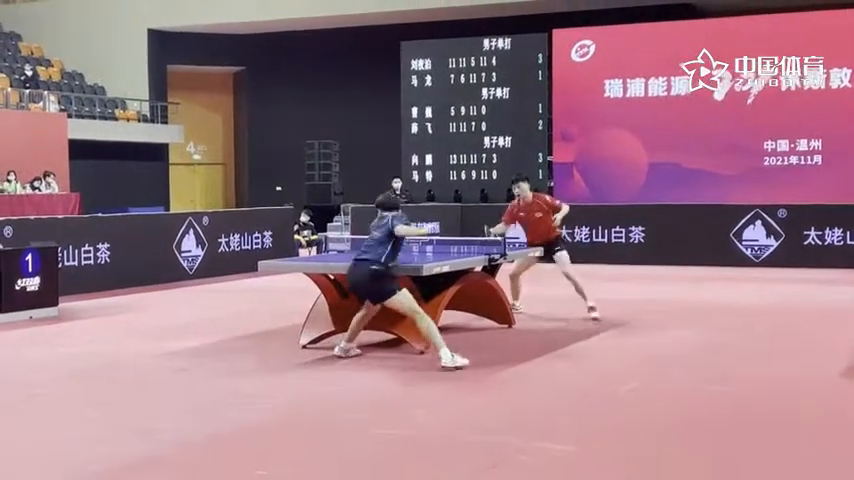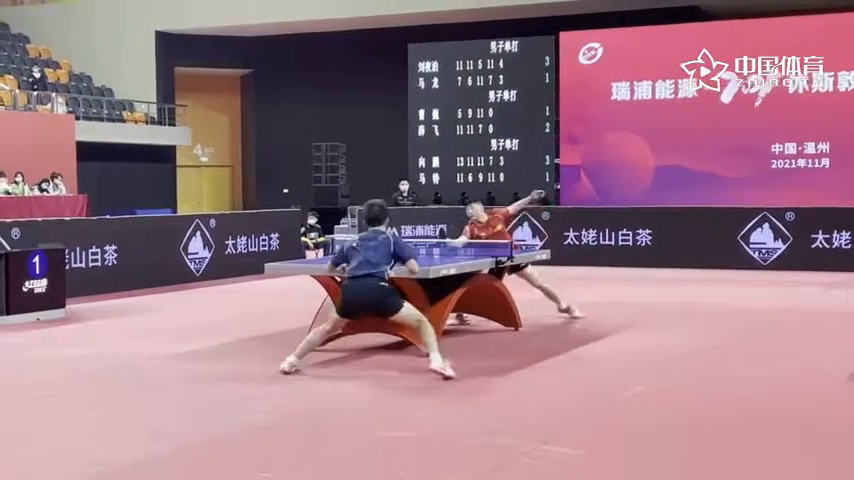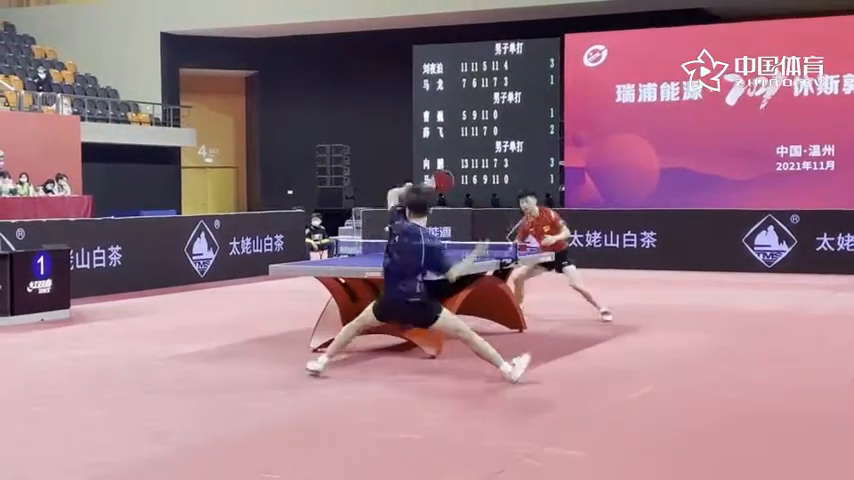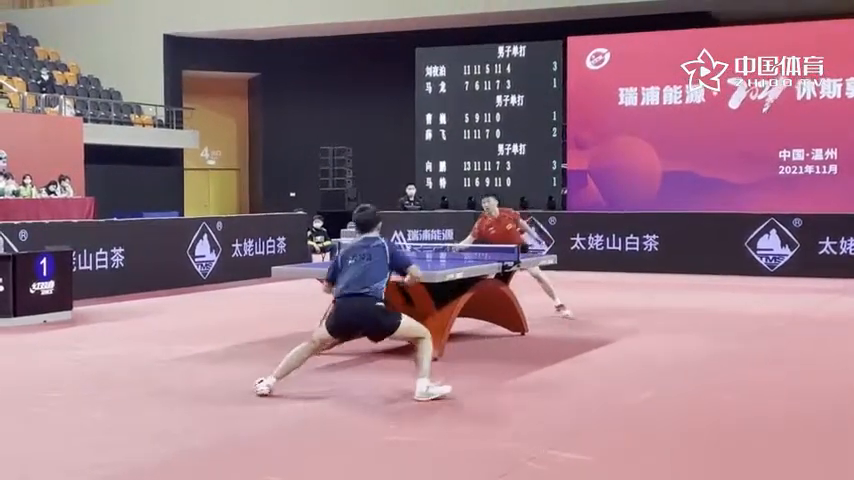
dt=0.7s
person 1, frame 1
left shoulder: (376, 223)
right shoulder: (397, 218)
right elbow: (400, 231)
right wrist: (422, 230)
left hip: (355, 272)
right hip: (371, 273)
left knee: (369, 309)
right knee: (417, 312)
left ankle: (345, 346)
right ankle: (444, 355)
person 1, frame 2
left shoulder: (355, 243)
right shoulder: (392, 239)
left elbow: (330, 267)
right elbow: (414, 268)
left wrist: (344, 266)
right wrist: (403, 261)
left hip: (350, 290)
right hip: (376, 290)
left knee: (330, 327)
right knee: (422, 323)
left ankle: (291, 361)
right ankle: (436, 360)
person 1, frame 3
left shoulder: (396, 228)
right shoulder: (431, 244)
right elbow: (450, 275)
right wrist: (473, 256)
left hip: (389, 300)
right hip: (416, 303)
left knee: (356, 326)
right knee: (463, 332)
left ankle: (322, 361)
right ankle: (507, 369)
person 1, frame 4
left shoulder: (344, 252)
right shoulder: (386, 247)
left elbow: (327, 287)
right elbow: (416, 274)
right wrist: (409, 280)
left hip: (343, 310)
right hip: (371, 309)
left knee: (312, 344)
right knee: (423, 336)
left ankle: (268, 382)
right ankle: (423, 386)
person 2, frame 1
left shoulder: (543, 200)
right shoulder: (513, 207)
left elbow: (565, 207)
right elbow: (504, 225)
left wrist: (560, 215)
right wrist: (492, 231)
left hip: (552, 241)
right hip: (533, 244)
left knee: (567, 272)
right knee: (514, 274)
left ankle: (590, 306)
right ankle: (515, 305)
person 2, frame 2
left shoulder: (497, 215)
right shoulder: (471, 228)
left elbow: (513, 208)
right elbow: (461, 241)
left wrist: (531, 197)
left knee: (539, 284)
left ankle: (563, 306)
right ankle: (461, 315)
person 2, frame 3
left shoulder: (549, 214)
right shoulder: (524, 222)
left elbow: (566, 232)
right elbow: (519, 241)
left wrist: (554, 239)
left hip: (561, 253)
left knee: (575, 285)
right knee: (517, 277)
left ankle: (602, 309)
person 2, frame 4
left shoulder: (509, 214)
right shoulder: (482, 223)
left elbow: (522, 224)
right elbow: (469, 240)
left wrist: (534, 235)
left knee: (537, 274)
left ankle: (558, 304)
